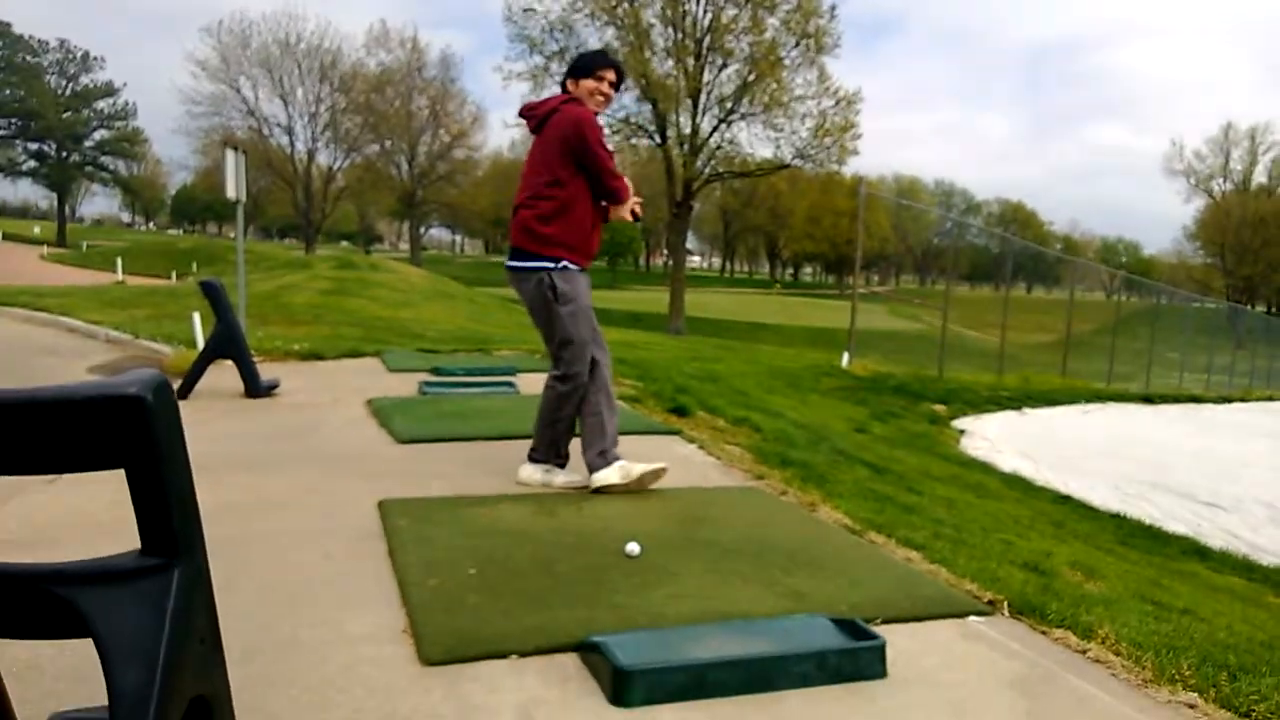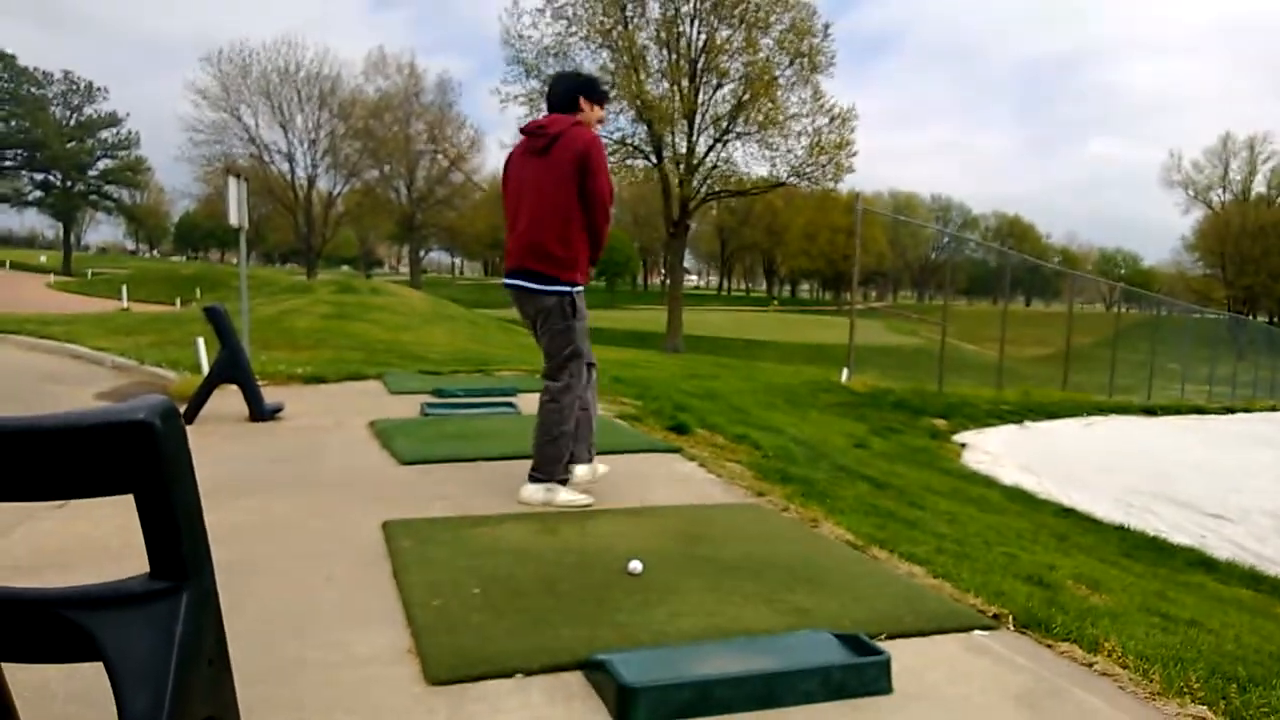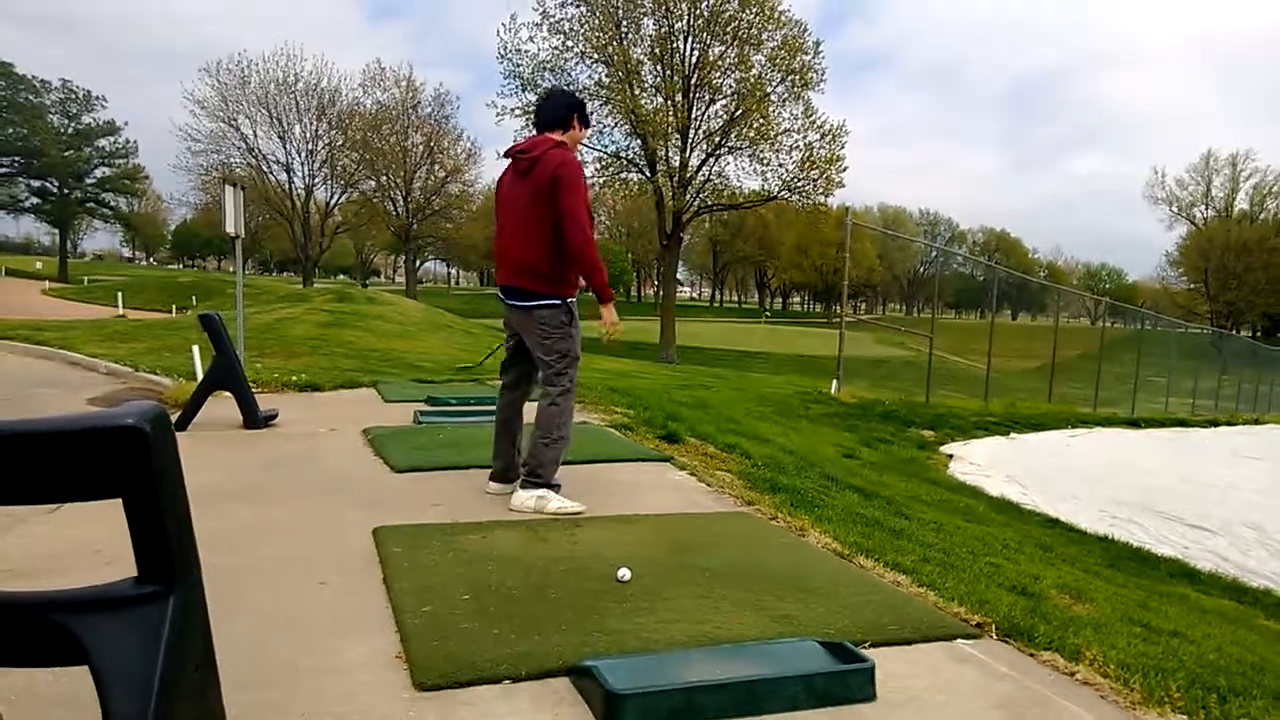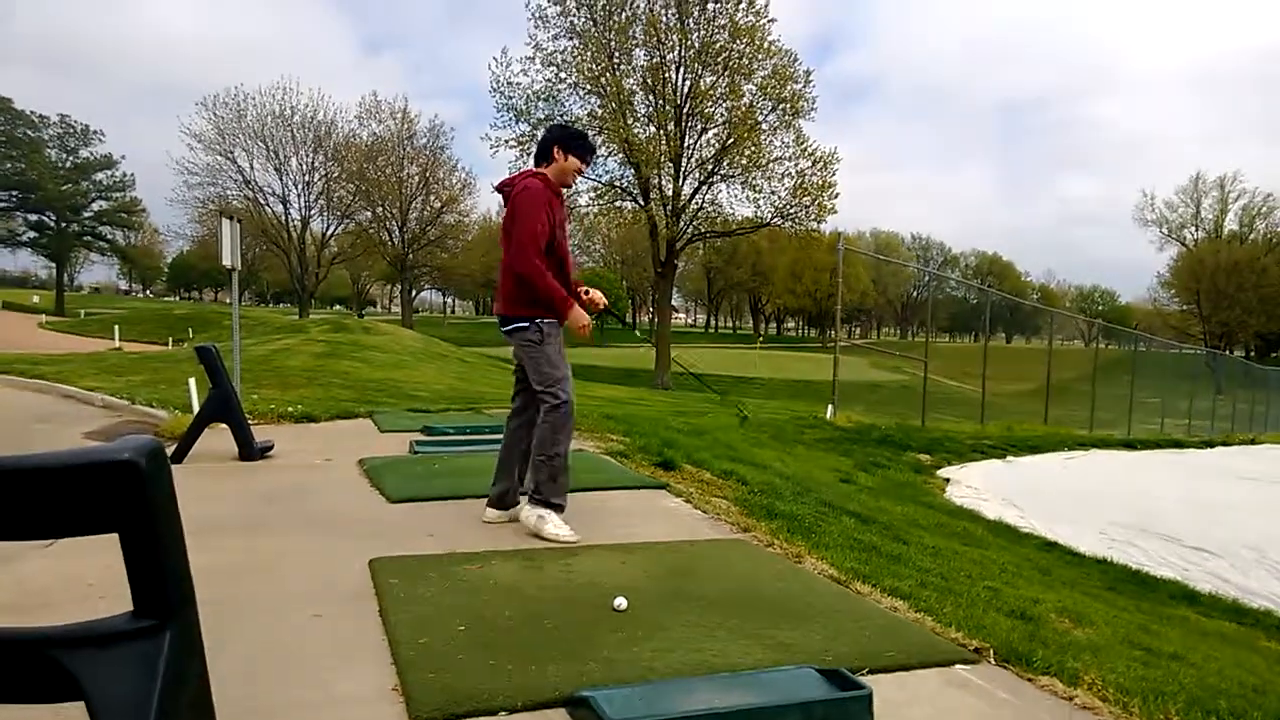
dt=0.4s
person 1, frame 1
left shoulder: (557, 126)
right shoulder: (577, 120)
right elbow: (610, 183)
left wrist: (612, 208)
right wrist: (622, 193)
left hip: (558, 263)
right hip: (547, 263)
left knee: (594, 360)
right knee: (573, 364)
left ankle: (605, 463)
right ankle: (542, 463)
person 1, frame 2
left shoulder: (521, 150)
right shoulder: (586, 142)
right elbow: (600, 213)
right wrist: (589, 259)
left hip: (522, 275)
right hip: (556, 279)
left knee: (580, 366)
right knee: (565, 377)
left ankle: (578, 460)
right ankle: (544, 481)
person 1, frame 3
left shoulder: (513, 168)
right shoulder: (564, 164)
right elbow: (578, 237)
right wrist: (605, 298)
left hip: (513, 290)
right hip: (548, 295)
left knee: (516, 380)
right knee: (559, 385)
left ankle: (504, 474)
right ankle: (535, 487)
person 1, frame 4
left shoulder: (544, 195)
right shoulder: (534, 192)
right elbow: (527, 262)
left wrist: (579, 290)
right wrist: (568, 307)
left hip: (530, 318)
right hip: (533, 318)
left knee: (527, 407)
right knee: (558, 402)
left ankle: (503, 500)
right ankle: (543, 505)
